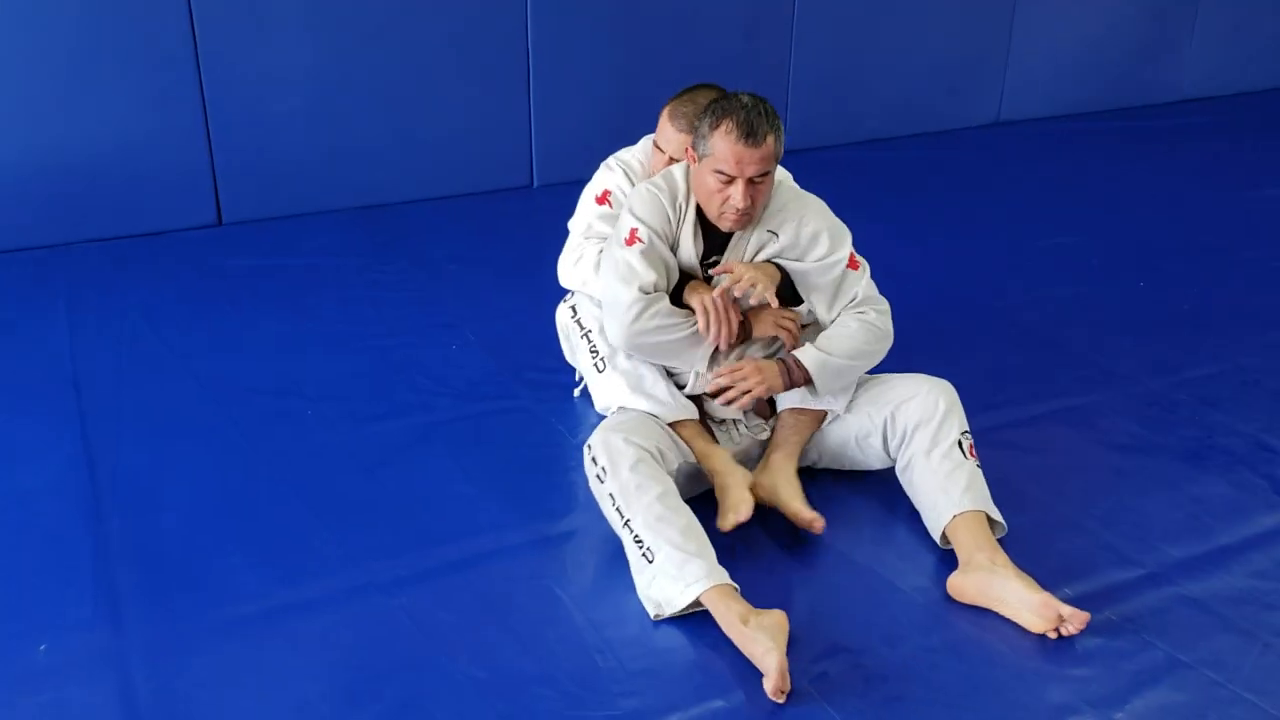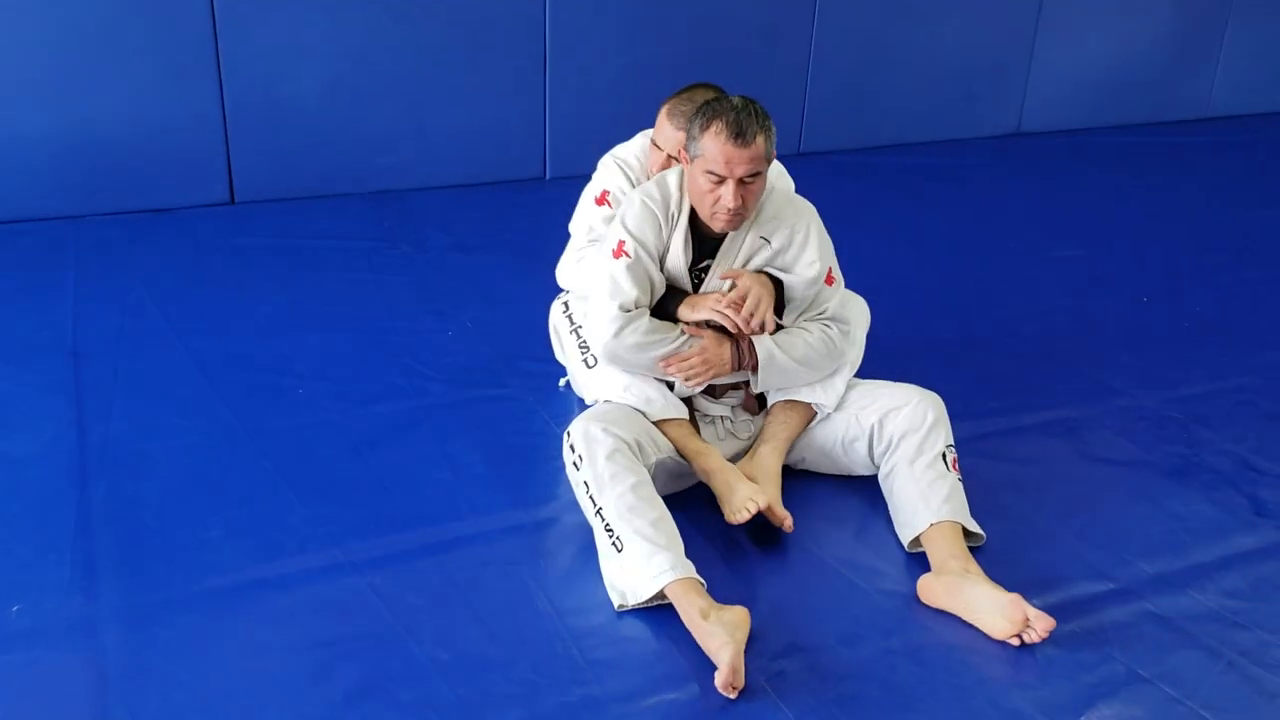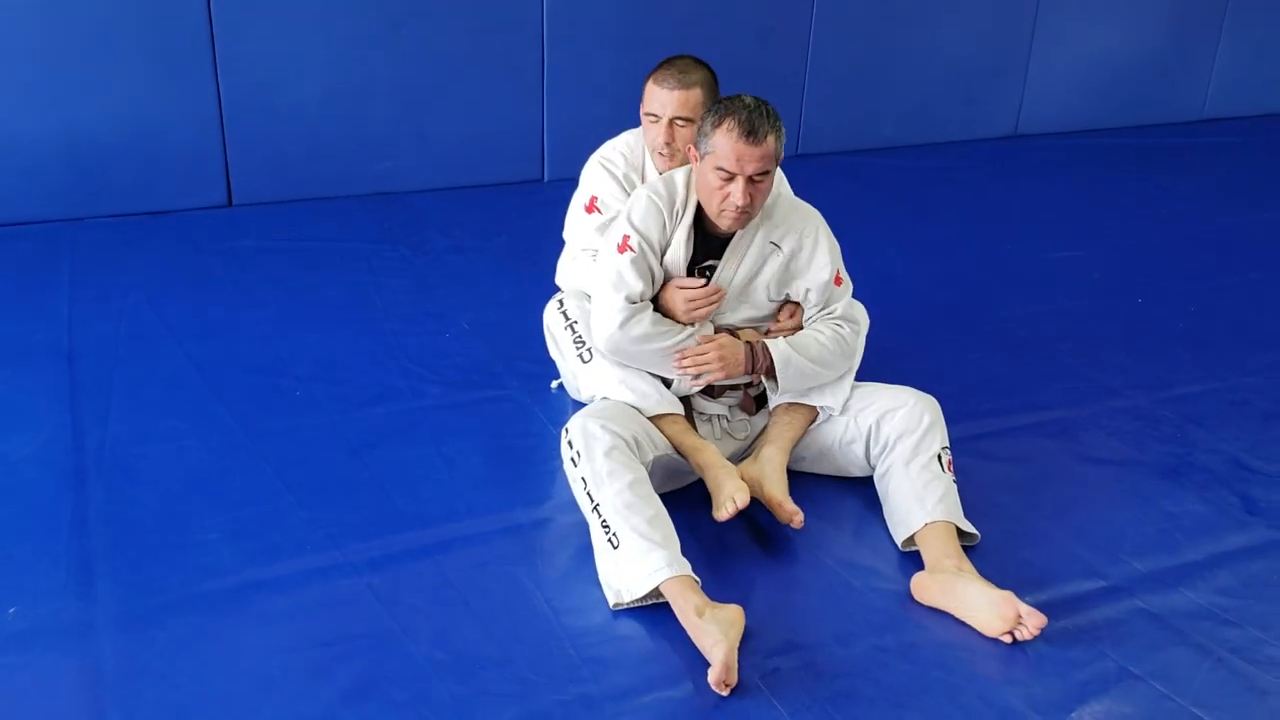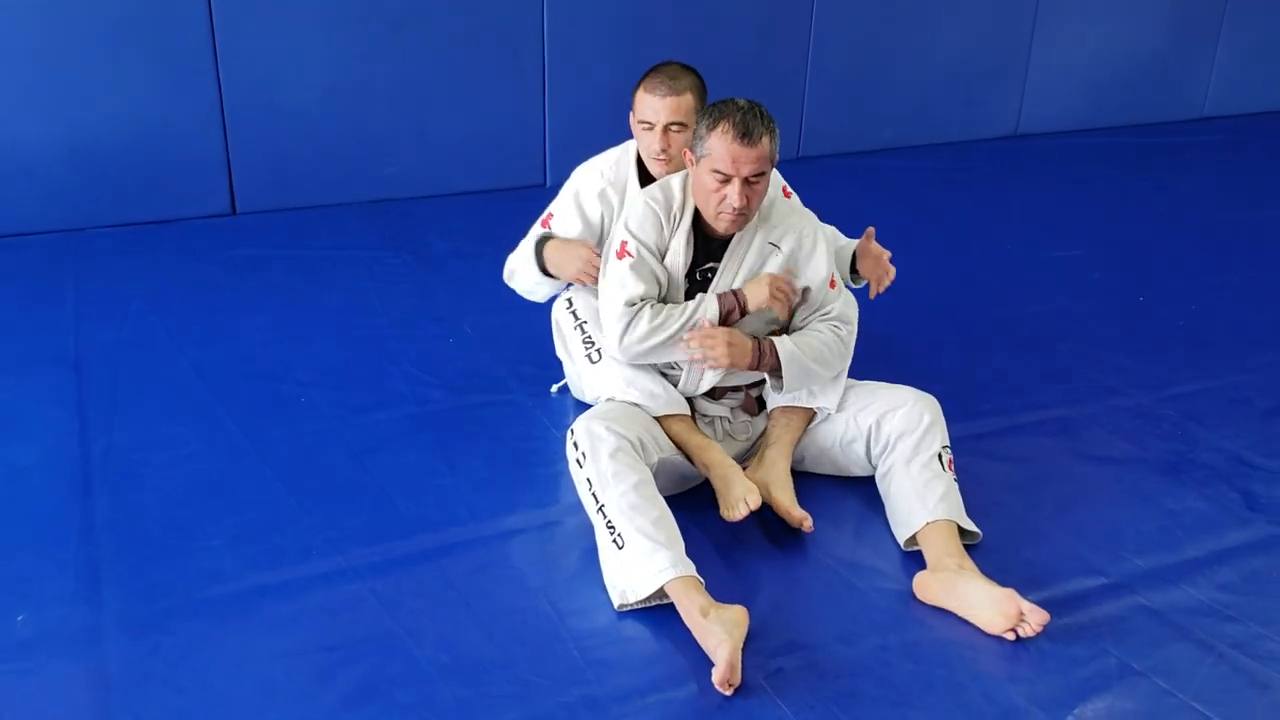
dt=0.5s
person 1, frame 1
left shoulder: (804, 216)
right shoulder: (653, 205)
left elbow: (869, 323)
right elbow: (630, 323)
left wrist: (785, 371)
right wrist: (735, 330)
left hip: (790, 405)
left knee: (928, 399)
right knee: (614, 447)
left ankle: (984, 565)
right ankle: (736, 617)
person 1, frame 2
left shoulder: (795, 220)
right shoulder: (646, 212)
left elbow: (827, 336)
right elbow: (613, 335)
right wrist: (703, 342)
left knee: (915, 410)
right knee: (592, 440)
left ankle: (953, 571)
right ankle: (699, 611)
person 1, frame 3
left shoulder: (799, 225)
right shoulder: (651, 210)
left elbow: (842, 333)
right elbow: (616, 329)
left wrist: (754, 358)
right wrist: (720, 341)
left hip: (773, 405)
left knee: (910, 412)
right knee: (591, 436)
left ankle: (948, 571)
right ankle: (695, 609)
person 1, frame 4
left shoulder: (794, 228)
right shoulder: (650, 216)
left elbow: (834, 334)
right elbow: (624, 332)
left wrist: (760, 351)
right wrist: (735, 304)
left hip: (774, 405)
right hip: (673, 410)
left knee: (910, 412)
right knee: (595, 438)
left ankle: (949, 570)
right ankle: (698, 609)
person 2, frame 1
left shoulder: (771, 183)
right shoulder: (626, 173)
right elbow: (580, 260)
left hip: (741, 343)
right knee: (580, 310)
right ankle: (716, 463)
person 2, frame 2
left shoulder: (768, 177)
right shoulder: (625, 167)
right elbow: (582, 264)
left wrist: (770, 283)
right wrist: (679, 305)
left hip: (745, 349)
left knee: (851, 308)
right knee: (574, 311)
right ankle: (708, 462)
person 2, frame 3
right shoulder: (615, 163)
right elbow: (580, 265)
left wrist: (802, 303)
right wrist: (656, 299)
right knee: (565, 311)
right ankle: (705, 458)
person 2, frame 4
right shoulder: (597, 181)
right elbow: (521, 268)
left wrist: (854, 259)
right wrist: (548, 255)
right hip: (626, 356)
right knee: (572, 309)
